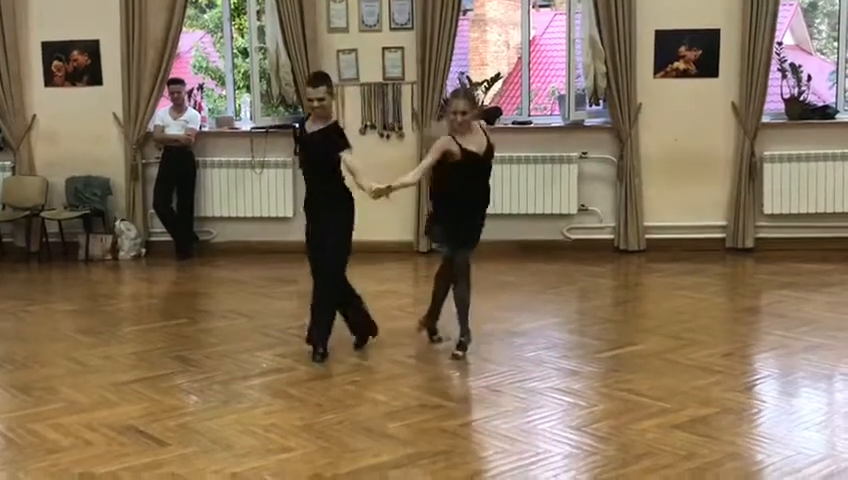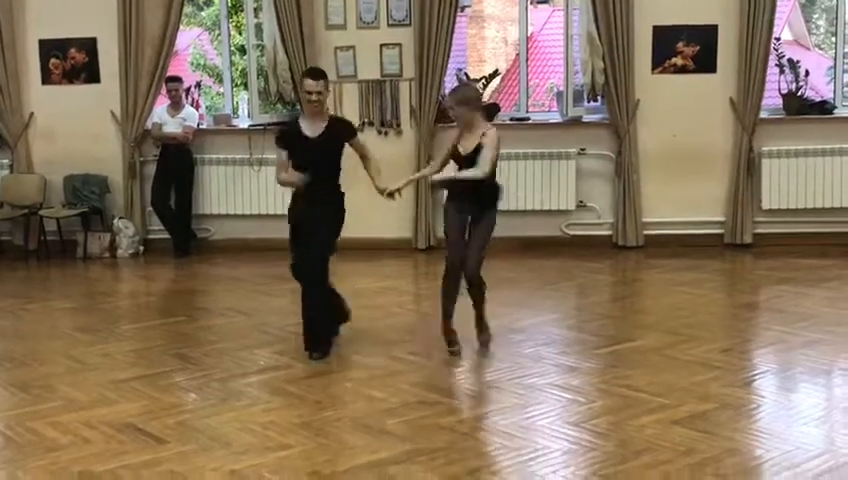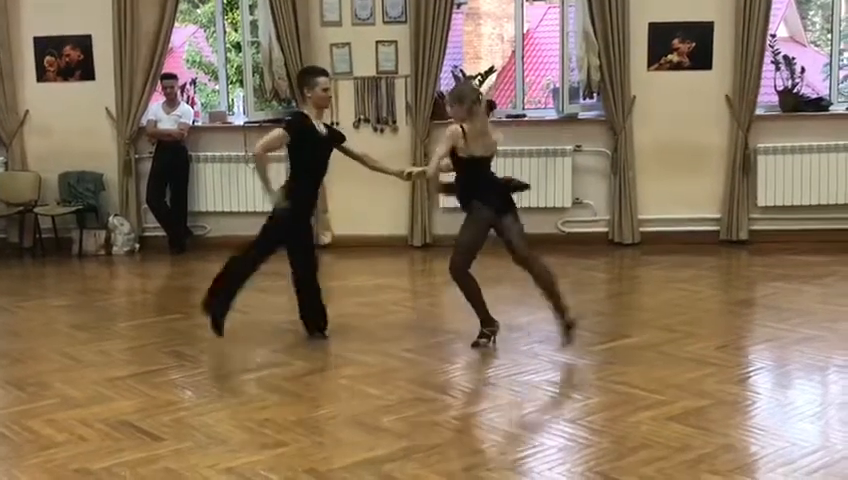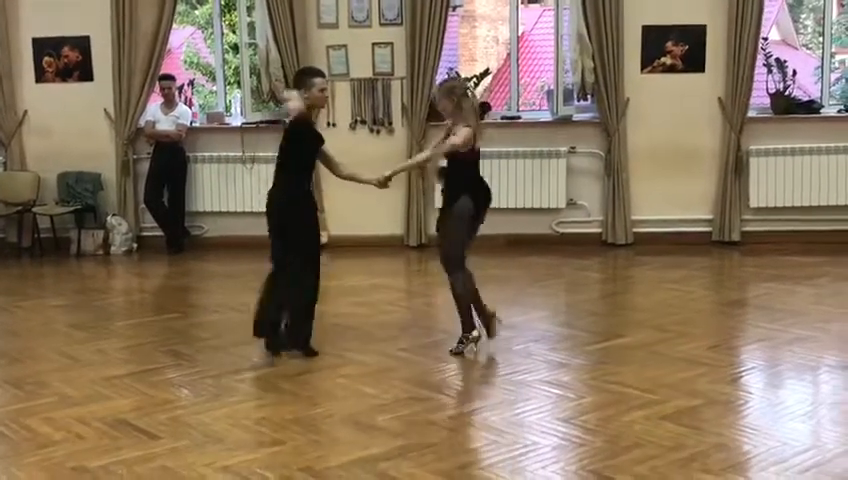
dt=0.4s
person 1, frame 1
left shoulder: (335, 133)
right shoulder: (305, 124)
left elbow: (351, 164)
left wrist: (369, 188)
right wrist: (303, 161)
left hip: (337, 207)
right hip: (314, 205)
left knee: (328, 271)
right knee: (327, 271)
left ankle: (319, 339)
right ankle: (362, 325)
person 1, frame 2
left shoulder: (340, 126)
right shoulder: (289, 131)
left elbow: (365, 155)
right elbow: (281, 174)
left wrist: (378, 182)
right wrist: (290, 176)
left hip: (329, 204)
right hip: (302, 206)
left knee: (312, 266)
right knee: (303, 268)
left ankle: (318, 338)
right ankle: (335, 312)
person 1, frame 3
left shoulder: (328, 130)
right shoulder: (298, 123)
left elbow: (358, 156)
right elbow: (260, 151)
left wrist: (394, 171)
right wrist: (273, 191)
left hip: (301, 203)
right hip: (292, 203)
right knee: (304, 264)
person 1, frame 4
left shoulder: (312, 131)
right shoulder: (298, 122)
left elbow: (334, 166)
right elbow: (293, 111)
left wrist: (368, 180)
right wrist: (294, 103)
left hip: (299, 202)
right hip: (287, 202)
left knee: (301, 265)
right knee: (296, 266)
person 2, frame 1
left shoulder: (482, 127)
right shoulder: (446, 142)
right elbow: (415, 175)
right wrist: (390, 187)
left hip: (476, 207)
right hip: (455, 208)
left knee: (451, 265)
right knee: (460, 268)
left ankle: (431, 319)
right ankle: (463, 334)
person 2, frame 2
left shoulder: (489, 134)
right shoulder: (461, 135)
left elbow: (483, 171)
right elbow: (438, 165)
left wrist: (452, 175)
right wrist: (405, 183)
left hip: (484, 204)
right hip: (458, 202)
left knee: (471, 267)
right knee: (453, 265)
left ankle: (481, 323)
right ankle: (447, 326)
person 2, frame 3
left shoulder: (455, 131)
right shoulder: (484, 129)
left elbow: (433, 171)
left wrist: (431, 173)
right wrist: (421, 170)
left hip: (481, 206)
right hip: (498, 199)
left knee: (458, 268)
right knee: (527, 258)
left ankle: (488, 324)
right ankle: (562, 314)
person 2, frame 4
left shoulder: (467, 130)
right shoulder: (452, 126)
left elbow: (441, 151)
right elbow: (431, 155)
right wrist: (395, 171)
left hip: (467, 198)
right hip: (459, 197)
left knee: (454, 261)
right knee: (454, 261)
left ankle: (468, 330)
right ankle: (483, 315)
person 3, frame 1
left shoulder: (193, 115)
right shoulder: (161, 113)
left elbow: (188, 141)
right elbow: (156, 136)
left wrist: (166, 139)
right wrist: (177, 137)
left hip: (185, 159)
right hip: (167, 159)
left knee: (185, 203)
right knee: (160, 203)
left ankle: (184, 244)
right ankle: (185, 238)
person 3, frame 2
left shoulder: (191, 112)
right shoulder: (159, 111)
left elbow: (186, 138)
right elbow: (154, 134)
left wrist: (164, 137)
right wrist: (175, 135)
left hip: (182, 157)
right hip: (165, 156)
left knee: (183, 201)
right knee: (158, 200)
left ankle: (182, 242)
right ankle: (184, 235)
person 3, frame 3
left shoulder: (186, 110)
right shoulder: (155, 108)
left elbow: (181, 135)
right elbow: (149, 131)
left wrist: (159, 134)
right wrist: (170, 132)
left hip: (178, 154)
right hip: (161, 153)
left knee: (178, 198)
right knee: (153, 198)
left ankle: (177, 239)
right ankle: (179, 232)
person 3, frame 4
left shoulder: (184, 110)
right shoulder: (153, 108)
left elbow: (179, 136)
right elbow: (147, 132)
left wrist: (157, 135)
right wrist: (168, 132)
left hip: (176, 155)
right hip: (158, 154)
left knee: (176, 198)
right knee: (150, 198)
left ankle: (175, 239)
right ankle: (177, 232)
